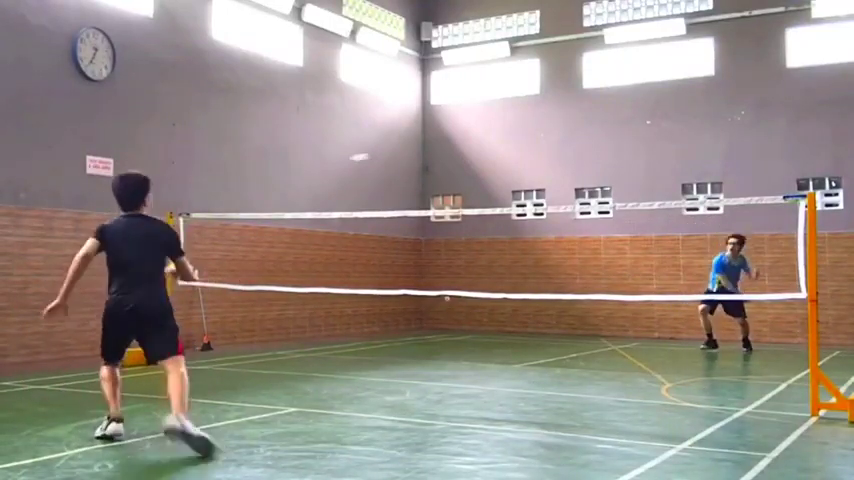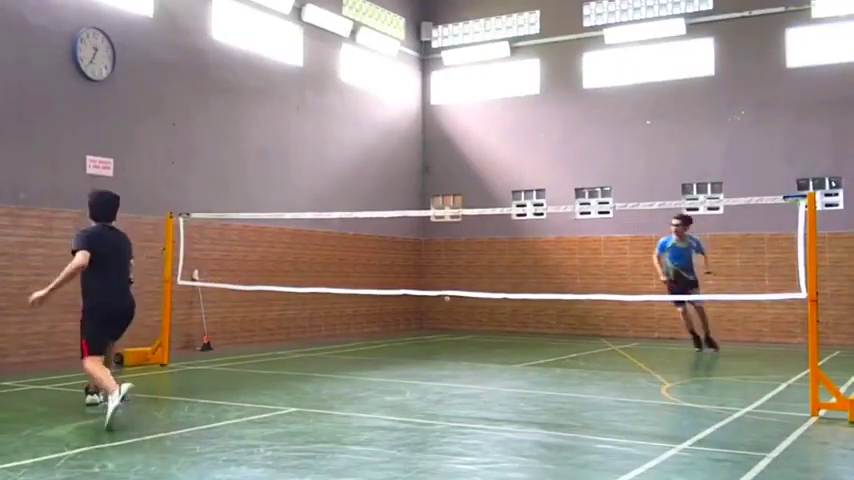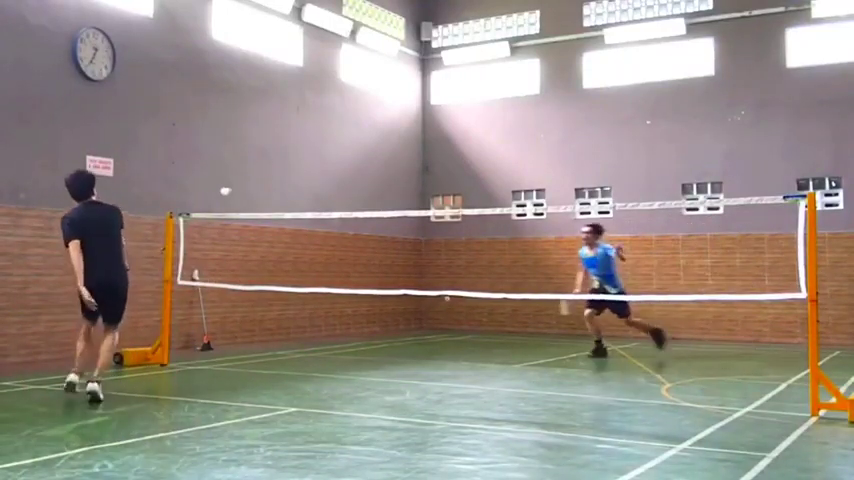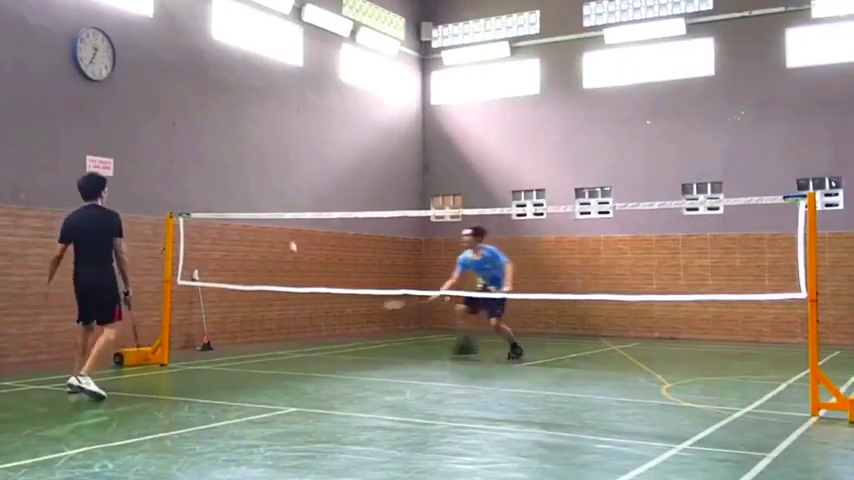
dt=0.4s
person 1, frame 1
left shoulder: (107, 229)
right shoulder: (163, 230)
left elbow: (83, 256)
right elbow: (186, 273)
left wrist: (62, 298)
right wrist: (178, 271)
left hip: (118, 309)
right hip: (154, 308)
left knee: (109, 365)
right knee: (175, 365)
left ankle: (114, 419)
right ankle: (178, 420)
person 1, frame 2
left shoulder: (86, 236)
right shoulder: (124, 239)
left elbow: (80, 263)
left wrist: (47, 291)
left hip: (98, 306)
right hip: (125, 306)
left knee: (92, 362)
right knee: (107, 344)
left ankle: (114, 391)
right ankle: (96, 389)
person 1, frame 3
left shoulder: (70, 218)
right shoulder: (114, 212)
left elbow: (75, 251)
left wrist: (81, 286)
left hip: (92, 281)
right hip: (117, 279)
left knee: (87, 326)
right knee: (111, 330)
left ankle: (75, 374)
right ankle: (95, 380)
person 1, frame 4
left shoulder: (71, 220)
right shoulder: (112, 217)
left elbow: (58, 255)
right elbow: (120, 254)
left wrist: (49, 282)
right wrist: (127, 287)
left hip: (82, 280)
right hip: (105, 279)
left knee: (86, 327)
right knee: (110, 329)
left ankle: (76, 376)
right ankle: (84, 374)
person 2, frame 1
left shoulder: (742, 260)
right shoulder: (719, 260)
left elbow: (750, 275)
right elbow: (723, 280)
left wrist: (754, 274)
right wrist: (738, 292)
left hip: (731, 291)
right hip: (714, 289)
left knee: (742, 320)
right knee: (702, 309)
left ankle: (746, 341)
right ankle: (711, 340)
person 2, frame 2
left shoulder: (693, 241)
right shoulder: (665, 242)
left elbow: (704, 255)
right elbow: (656, 257)
left wrist: (707, 267)
right wrist: (662, 275)
left hip: (689, 278)
right hip: (672, 280)
left knee: (699, 308)
right knee: (682, 309)
left ankle: (708, 338)
right ankle: (695, 337)
person 2, frame 3
left shoulder: (605, 249)
right shoulder: (582, 252)
left elbow: (622, 260)
right elbow: (582, 271)
left wrist: (618, 254)
right wrist: (578, 287)
left hip: (614, 289)
right hip: (598, 289)
left knee: (628, 321)
right knee: (588, 314)
left ankle: (654, 332)
right ankle: (599, 347)
person 2, frame 4
left shoulder: (490, 252)
right shoulder: (464, 258)
left elbow: (507, 265)
right elbow: (454, 279)
left wrist: (508, 285)
left hip: (497, 290)
right hip: (482, 290)
left knee: (495, 322)
right knee: (460, 309)
left ankle: (516, 348)
